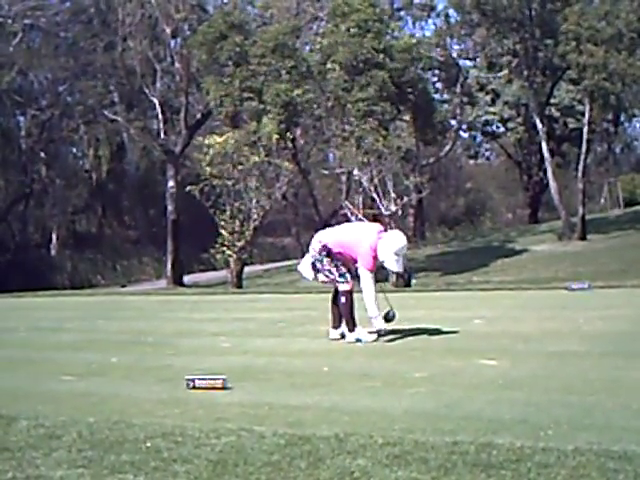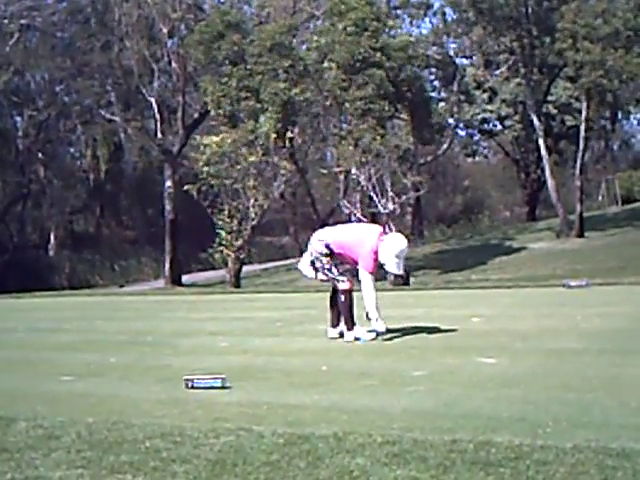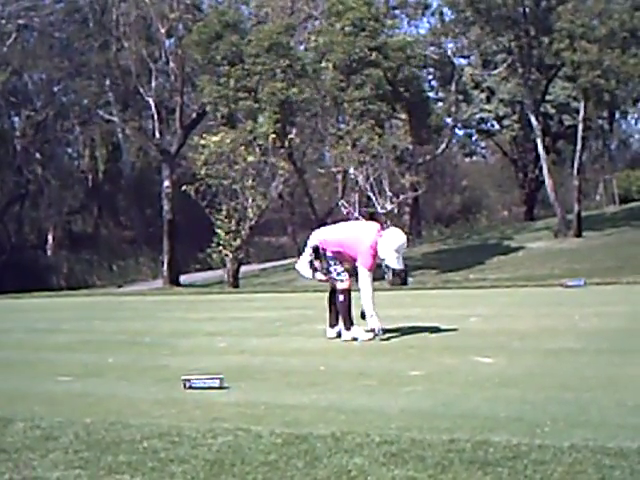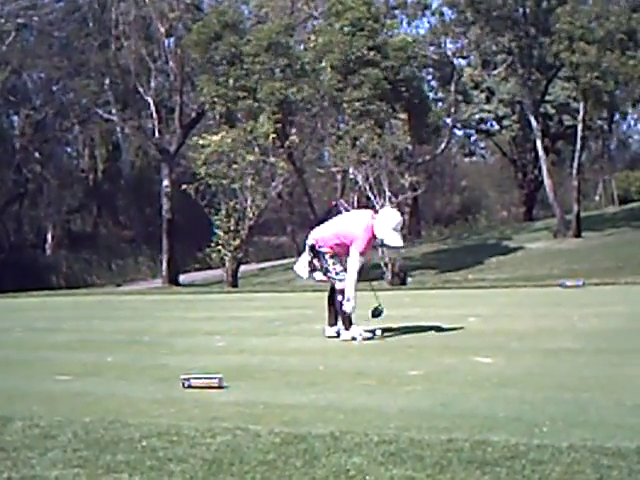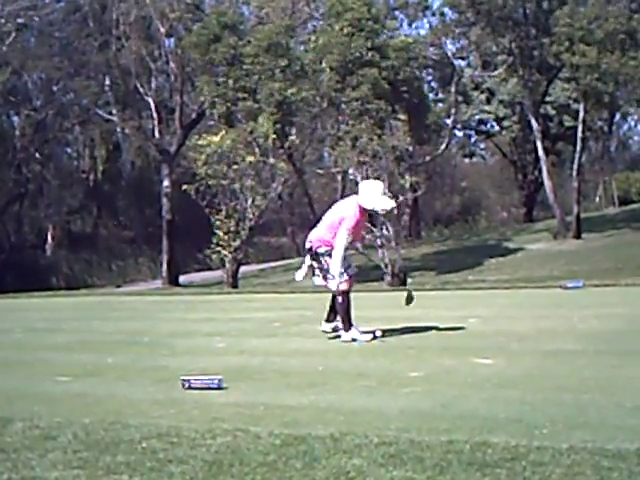
dt=0.2s
person 1, frame 1
left shoulder: (380, 231)
right shoulder: (368, 250)
right elbow: (367, 287)
right wrist: (375, 316)
left hip: (328, 244)
right hip: (322, 247)
left knee: (340, 286)
right knee: (346, 285)
left ankle: (336, 329)
right ankle: (352, 331)
person 1, frame 2
left shoulder: (380, 232)
right shoulder: (369, 252)
right elbow: (368, 289)
right wrist: (375, 319)
left hip: (322, 242)
right hip: (321, 245)
left knee: (338, 285)
right knee: (345, 284)
left ankle: (334, 328)
right ankle: (350, 330)
person 1, frame 3
left shoulder: (378, 230)
right shoulder: (368, 250)
right elbow: (365, 286)
right wrist: (371, 316)
left hip: (323, 240)
right hip: (320, 248)
left knee: (336, 285)
right knee: (344, 283)
left ankle: (333, 328)
right ankle: (349, 330)
person 1, frame 4
left shoulder: (372, 216)
right shoulder: (365, 235)
right elbow: (353, 269)
right wrist: (350, 298)
left hip: (324, 241)
right hip: (321, 245)
left knee: (338, 284)
right knee: (342, 283)
left ankle: (332, 327)
right ankle: (348, 330)
person 1, frame 5
left shoulder: (356, 202)
right shoulder: (354, 215)
right elbow: (339, 247)
left wrist: (355, 242)
right wrist: (335, 276)
left hip: (328, 247)
right hip: (323, 247)
left knee: (346, 283)
right knee: (344, 285)
left ankle: (330, 323)
right ankle: (348, 331)
